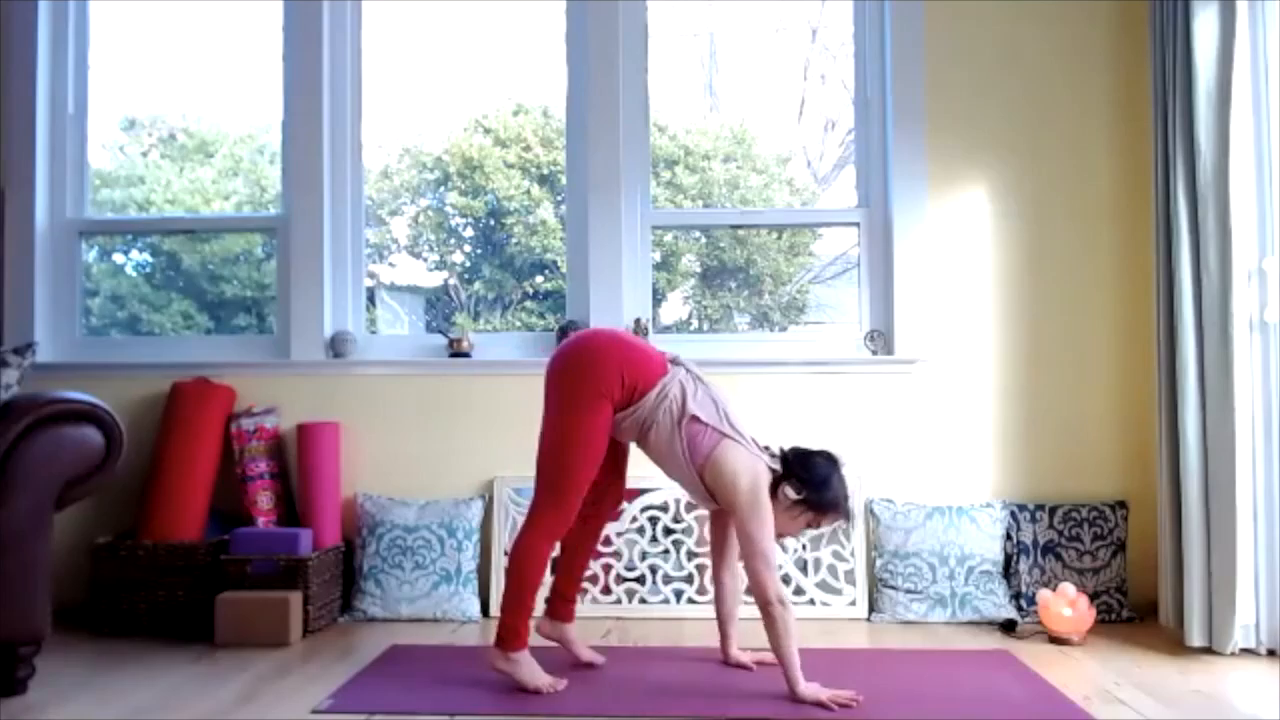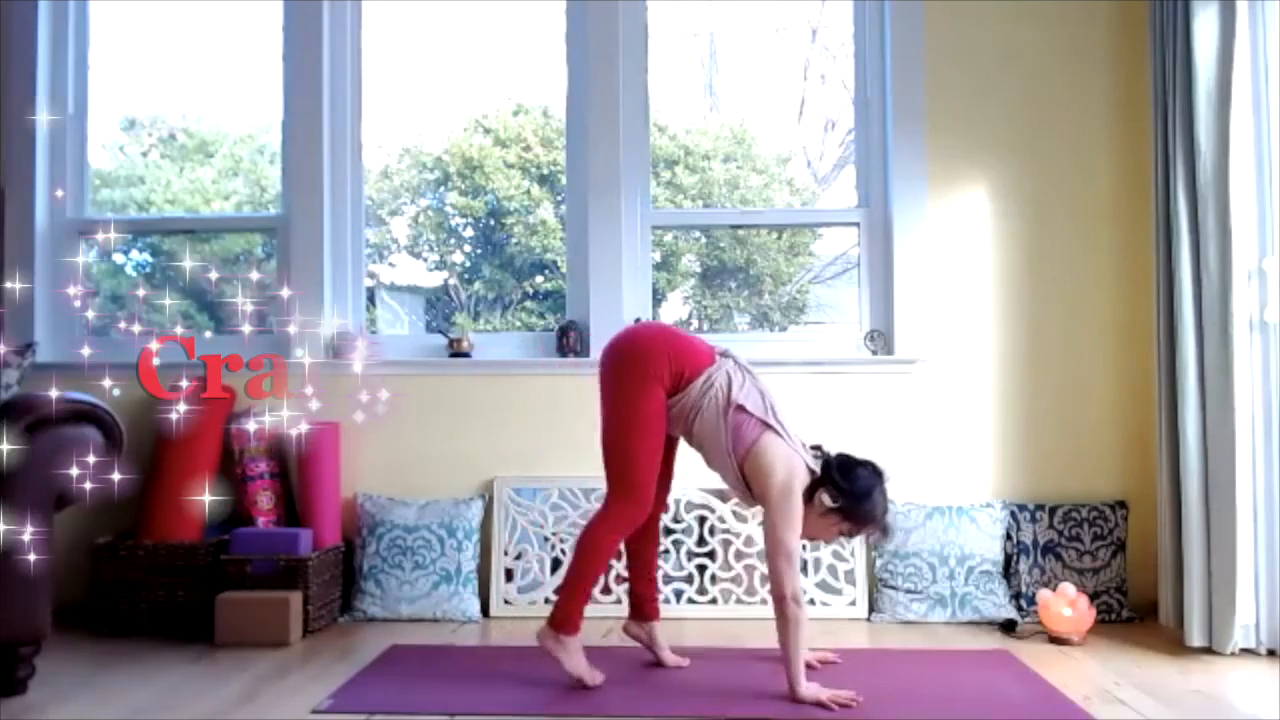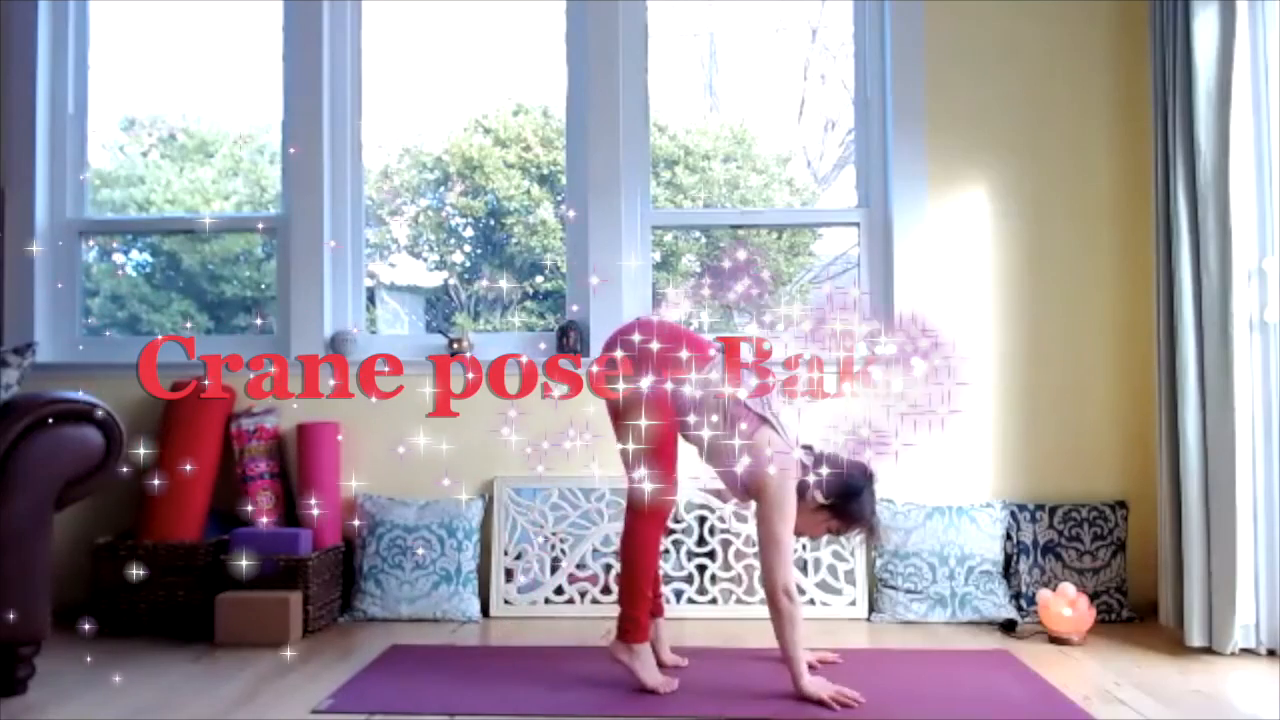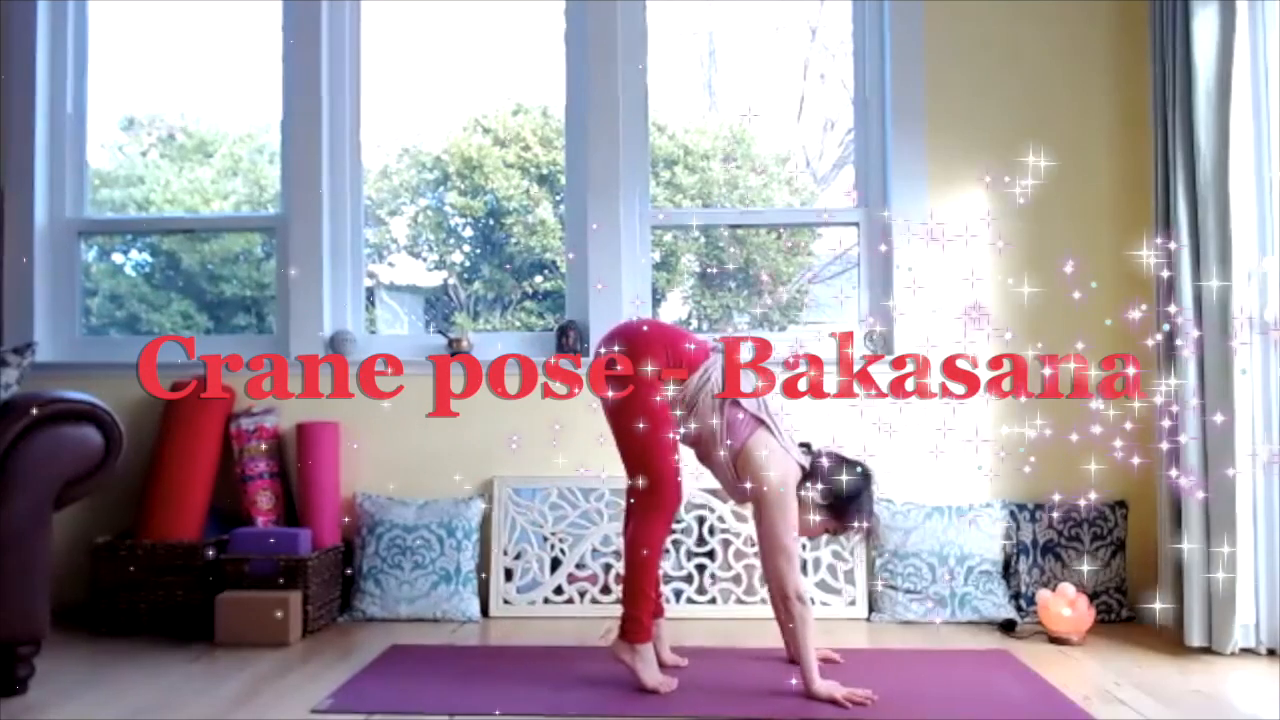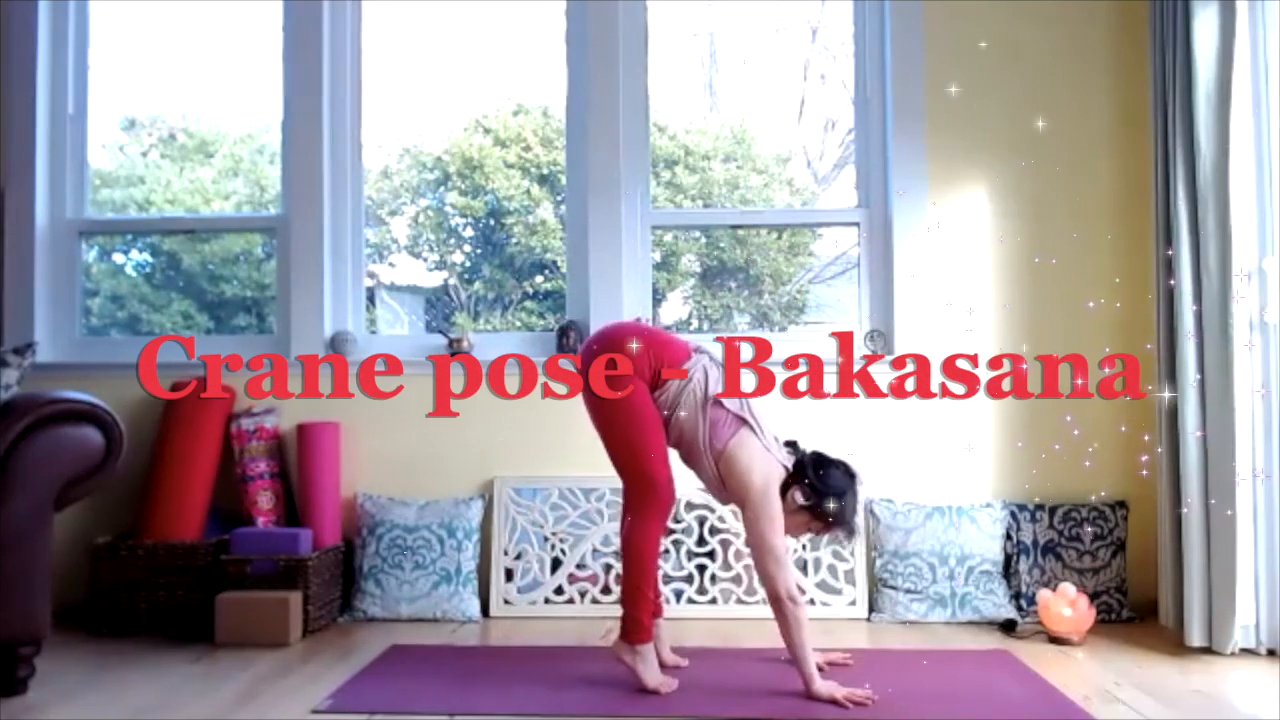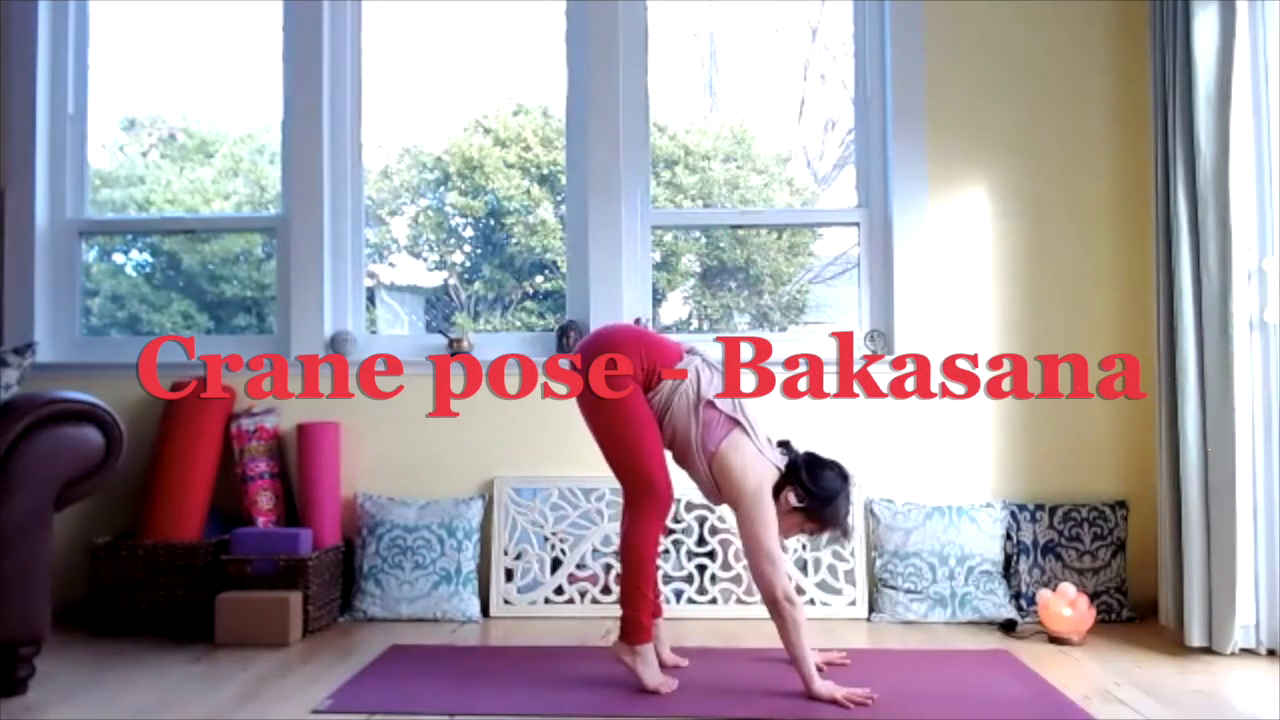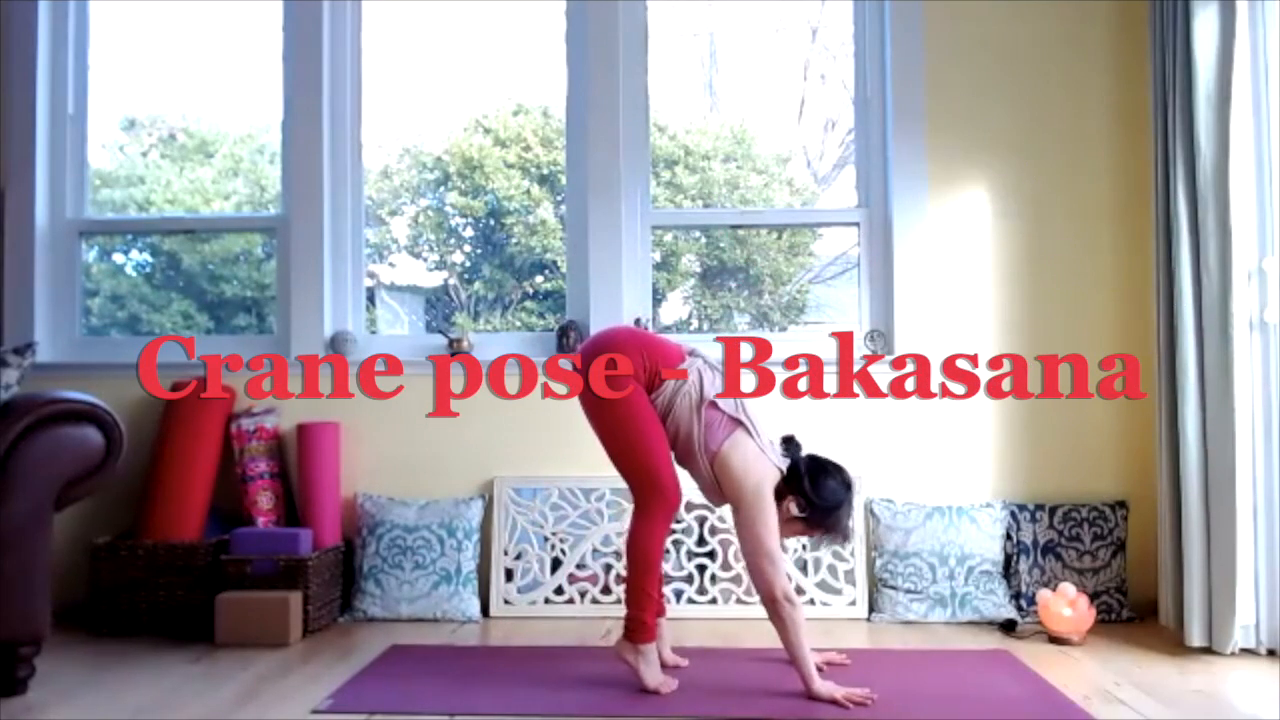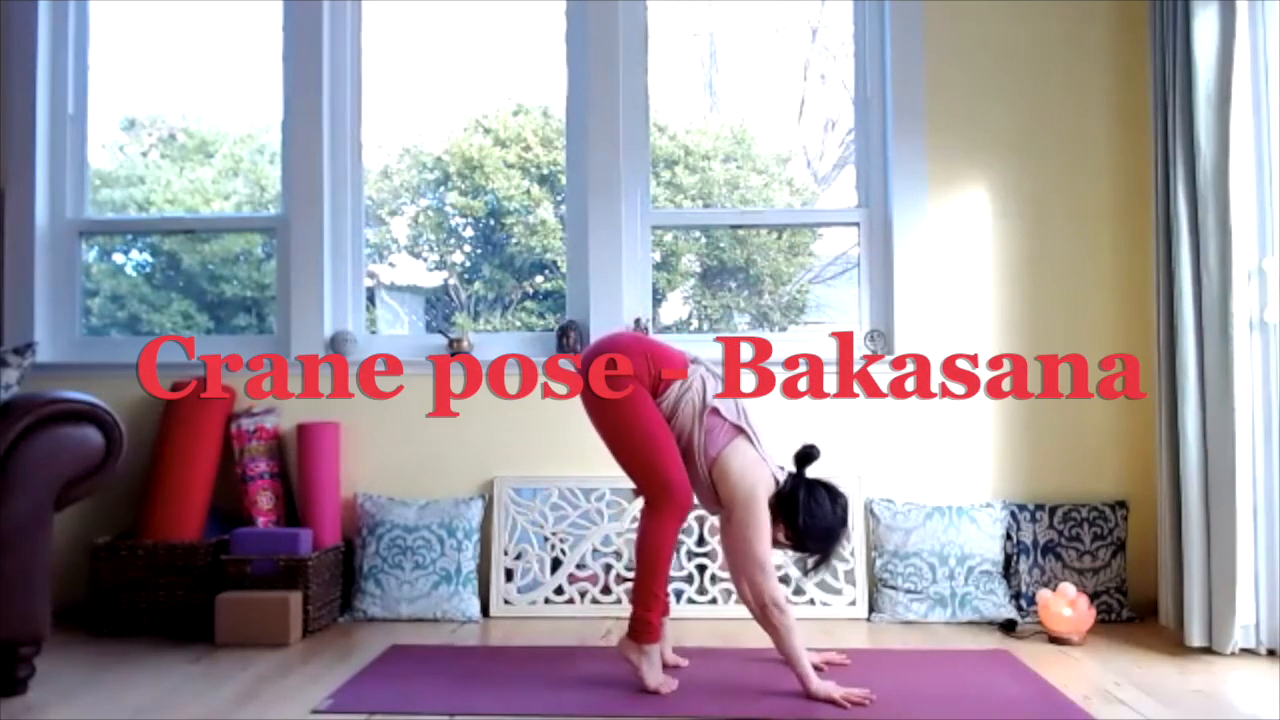
dt=0.5s
person 1, frame 1
left shoulder: (736, 478)
right shoulder: (750, 485)
left elbow: (726, 564)
right elbow: (772, 596)
left wrist: (730, 647)
right wrist: (799, 685)
left hip: (611, 366)
right hip: (598, 368)
left knee: (598, 505)
right knee: (556, 515)
left ankle: (560, 621)
right ankle: (511, 647)
person 1, frame 2
left shoulder: (800, 476)
right shoulder: (782, 480)
left elbow: (783, 584)
right elbow: (789, 591)
left wrist: (793, 652)
right wrist: (798, 684)
left hip: (667, 363)
right hip: (644, 358)
left knee: (650, 504)
right knee: (631, 504)
left ankle: (644, 621)
right ankle: (562, 630)
person 1, frame 3
left shoulder: (787, 469)
right shoulder: (780, 479)
left elbow: (777, 578)
right elbow: (782, 588)
left wrist: (792, 649)
right wrist: (801, 679)
left hip: (660, 360)
right hip: (644, 356)
left knee: (652, 501)
right knee: (652, 504)
left ankle: (652, 629)
right ankle: (632, 640)
person 1, frame 4
left shoulder: (784, 473)
right shoulder: (779, 484)
left elbow: (775, 573)
right elbow: (792, 592)
left wrist: (796, 647)
right wrist: (813, 681)
left hip: (654, 360)
right hip: (638, 354)
left knee: (650, 500)
right knee: (659, 502)
left ankle: (653, 631)
right ankle: (635, 639)
person 1, frame 5
left shoulder: (774, 473)
right shoulder: (762, 485)
left elbow: (779, 580)
right elbow: (784, 593)
left wrist: (804, 653)
right wrist: (813, 683)
left hip: (643, 361)
right hip: (621, 356)
left knee: (646, 500)
right knee: (653, 501)
left ankle: (652, 631)
right ankle: (636, 642)
person 1, frame 6
left shoulder: (769, 474)
right shoulder: (755, 486)
left elbow: (775, 584)
right elbow: (780, 593)
left wrist: (803, 653)
right wrist: (813, 682)
left hip: (638, 364)
right hip: (614, 359)
left knee: (647, 500)
right knee: (652, 501)
left ankle: (651, 630)
right ankle: (636, 642)
person 1, frame 7
left shoulder: (767, 475)
right shoulder: (756, 486)
left elbow: (769, 582)
right elbow: (779, 593)
left wrist: (802, 653)
right wrist: (813, 682)
left hip: (642, 367)
right hip: (616, 361)
left knee: (656, 501)
right knee: (660, 500)
left ankle: (654, 631)
right ankle: (639, 640)
person 1, frame 8
left shoulder: (764, 487)
right shoulder: (751, 496)
left elbow: (747, 581)
right elbow: (771, 601)
left wrist: (795, 652)
right wrist: (811, 682)
left hip: (644, 372)
right hip: (617, 366)
left knee: (667, 501)
right knee: (672, 500)
left ankle: (655, 632)
right ankle: (642, 639)
